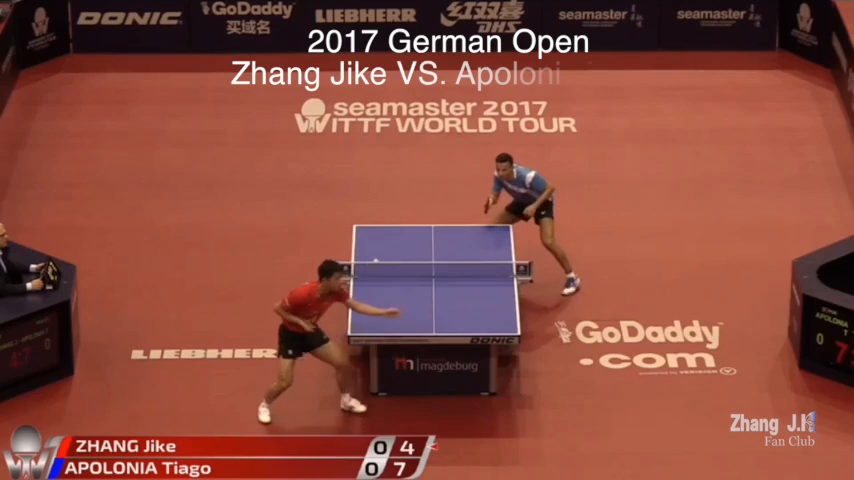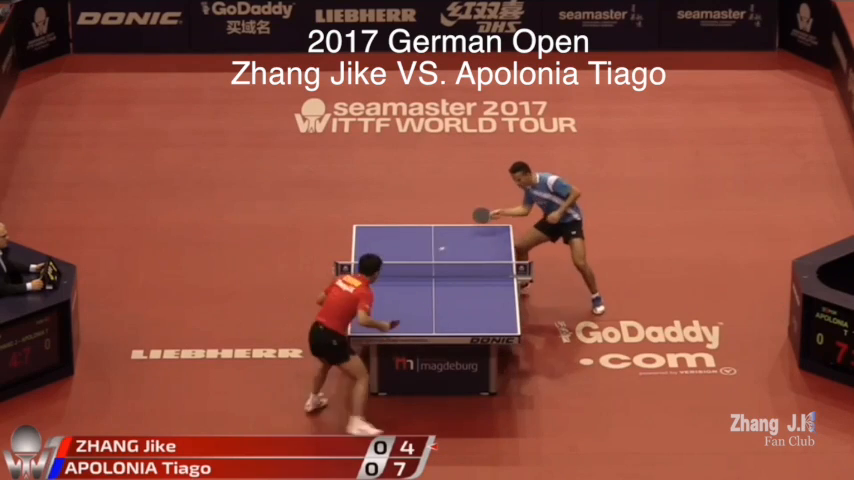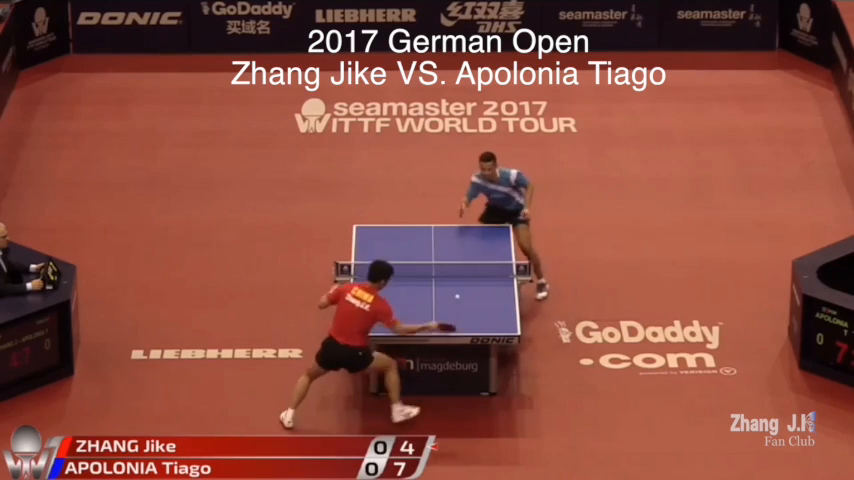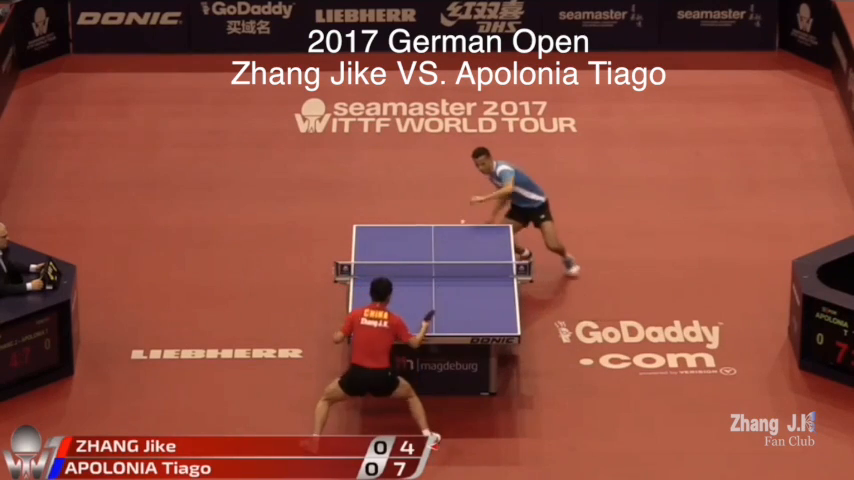
dt=0.7s
person 1, frame 1
left shoulder: (337, 292)
right shoulder: (303, 294)
left elbow: (357, 306)
right elbow: (278, 309)
left wrist: (385, 312)
right wrist: (300, 322)
left hip: (310, 332)
right hip: (290, 334)
left knee: (343, 364)
right knee: (285, 382)
left ankle: (347, 400)
right ankle: (264, 406)
person 1, frame 2
left shoulder: (341, 279)
right shoulder: (366, 292)
left elbow: (320, 300)
right elbow: (362, 320)
right wrist: (381, 326)
left hip: (316, 332)
right hip: (331, 338)
left knee: (327, 364)
right knee: (362, 378)
left ankle: (313, 401)
right ankle: (357, 423)
person 1, frame 3
left shoulder: (346, 289)
right shoulder: (380, 304)
left elbow: (322, 304)
right elbow: (400, 330)
left wrist: (331, 292)
right wrist: (425, 326)
left hip: (332, 347)
right hip: (354, 353)
left knee: (308, 375)
right knee: (391, 365)
left ankle: (289, 415)
right ankle: (398, 411)
person 1, frame 4
left shoulder: (356, 315)
right shoulder: (394, 321)
left elbow: (337, 338)
right elbow: (414, 343)
left wrist: (334, 337)
right wrist: (425, 328)
left hip: (357, 374)
right hip: (381, 376)
left knee: (325, 398)
right knee: (411, 395)
left ankle: (316, 438)
right ankle: (427, 435)
person 2, frame 1
left shoulder: (528, 176)
right shoulder: (498, 176)
left elbow: (550, 188)
right elbow: (495, 194)
left wrist: (535, 206)
right wrist: (491, 200)
left hip: (541, 203)
right hip: (522, 202)
left knee: (548, 242)
left ankle: (572, 278)
person 2, frame 2
left shoulder: (551, 181)
right shoulder: (528, 187)
left elbow: (576, 193)
right elbow: (525, 209)
left wrist: (559, 212)
right wrist: (502, 212)
left hip: (571, 220)
right hip: (550, 220)
left knee: (580, 263)
right knee: (519, 246)
left ankle: (596, 297)
right ankle: (522, 281)
person 2, frame 3
left shoulder: (511, 175)
right shoulder: (477, 180)
left elbow: (529, 186)
right elbow: (467, 198)
left wrist: (526, 207)
right wrist: (463, 205)
left hip: (515, 209)
right hip: (495, 208)
left knee: (525, 247)
left ankle: (541, 282)
person 2, frame 4
left shoulder: (503, 171)
right shoulder: (492, 176)
left elbow: (509, 190)
left wrist: (483, 199)
right wrist: (493, 214)
left hip: (537, 205)
right hip: (519, 206)
left knee: (552, 245)
left ankle: (567, 259)
right ankle: (524, 253)
